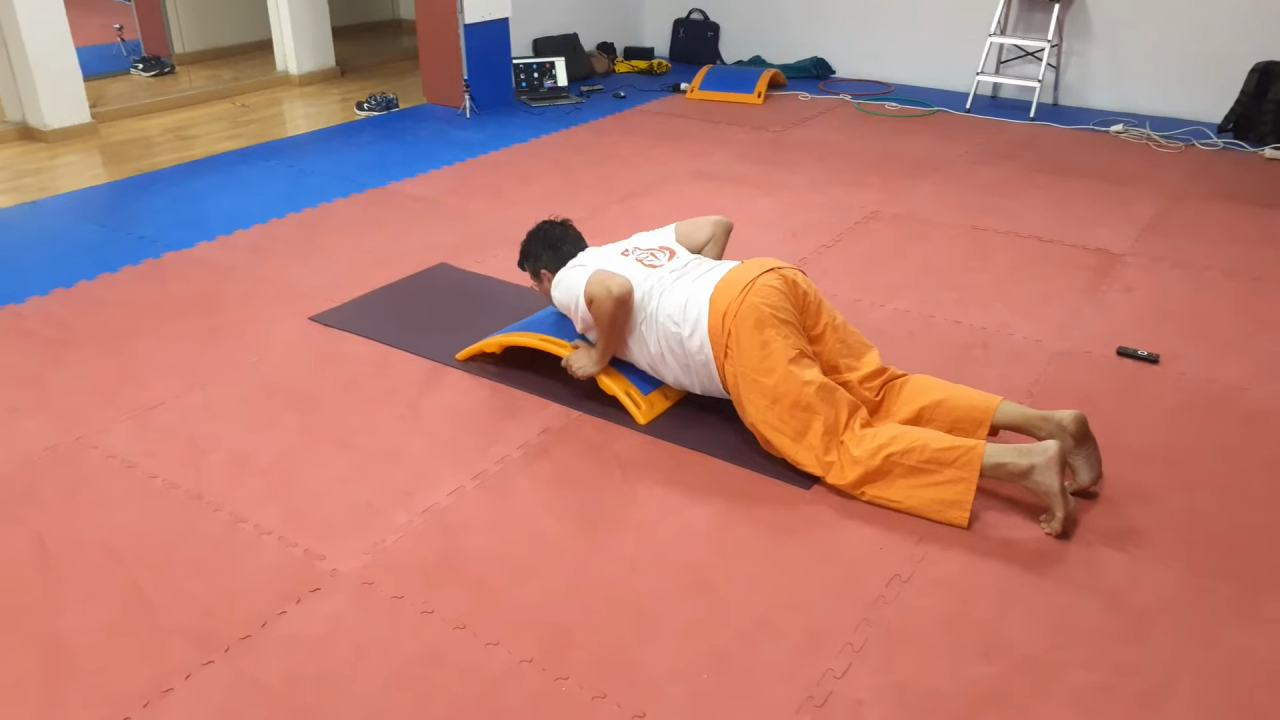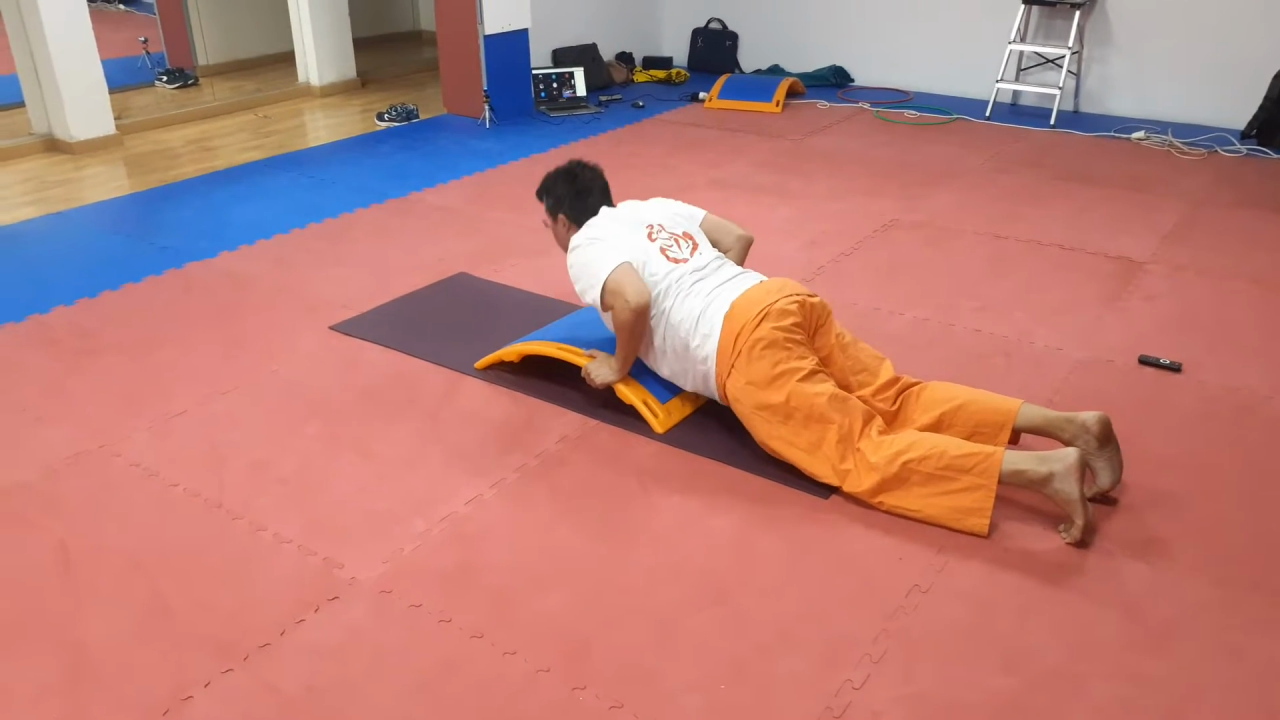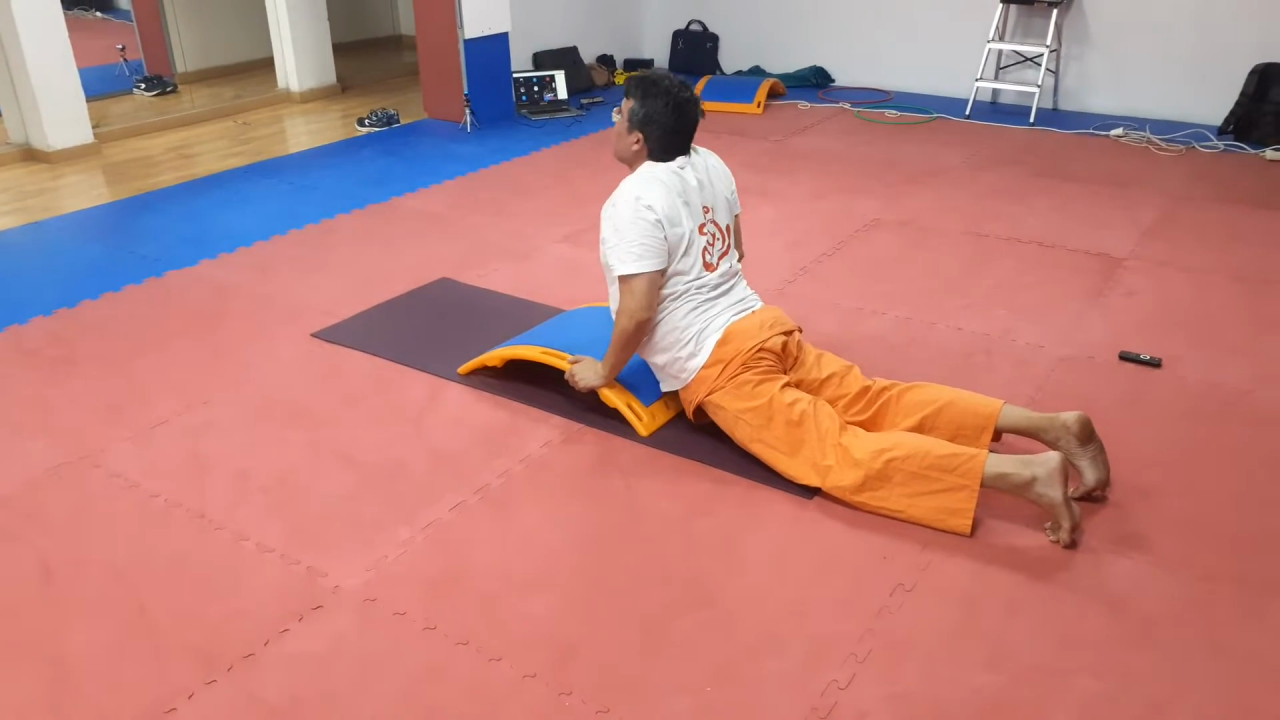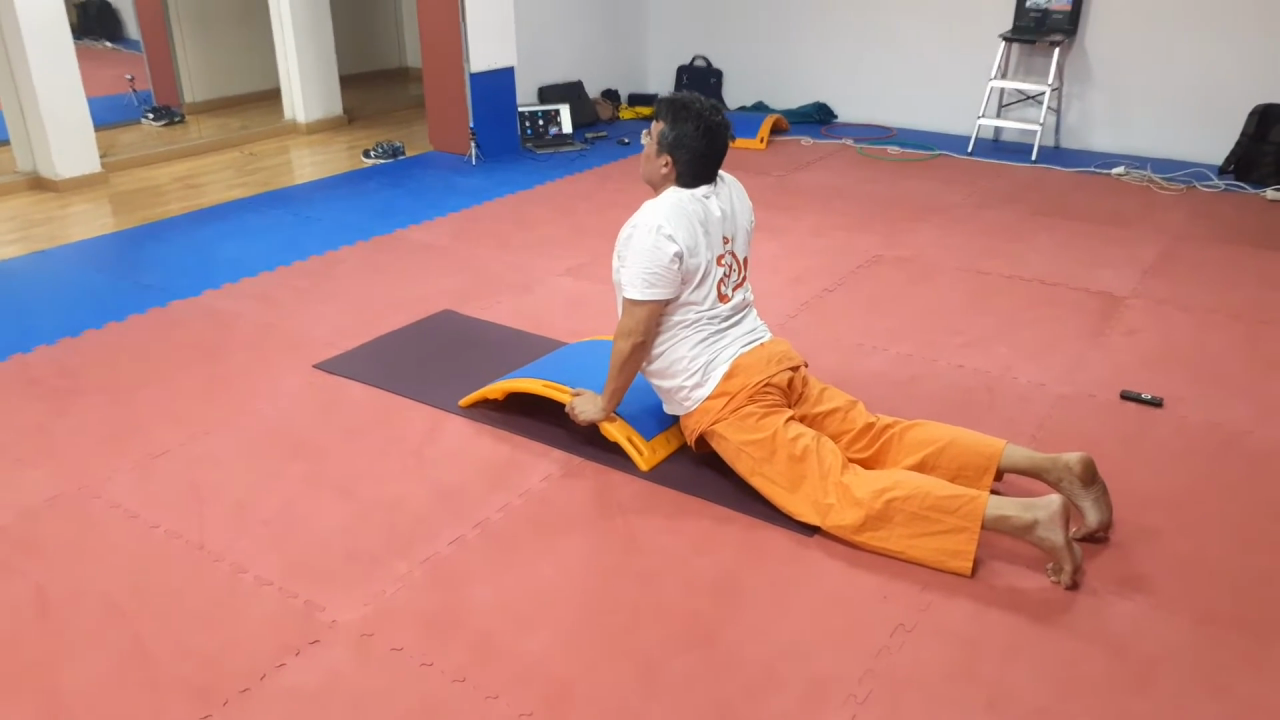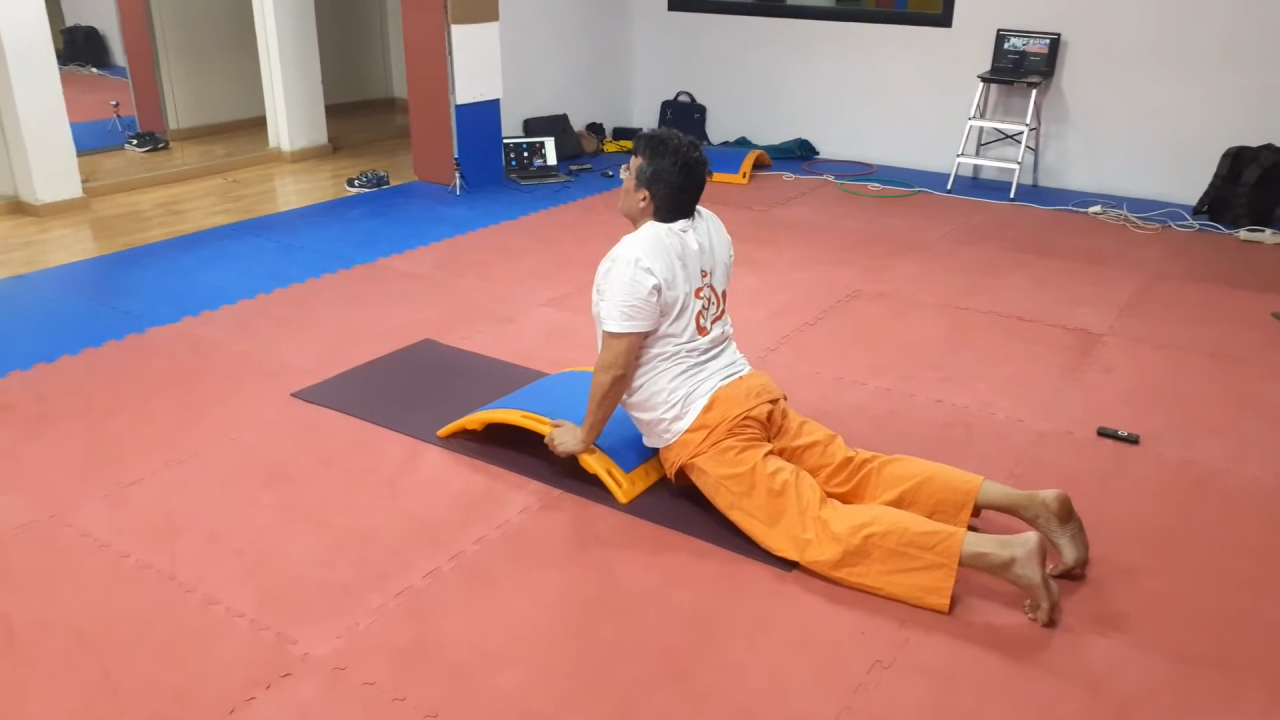
dt=1s
person 1, frame 1
left shoulder: (569, 282)
right shoulder: (631, 245)
left elbow: (613, 291)
right elbow: (718, 224)
left wrist: (600, 357)
left hip: (739, 321)
right hip: (769, 277)
left knee: (843, 447)
right knee: (883, 393)
left ankle: (1027, 463)
right ankle: (1048, 422)
person 1, frame 2
left shoulder: (585, 248)
right shoulder: (654, 207)
left elbow: (634, 301)
right elbow: (739, 238)
left wrist: (620, 366)
left hip: (744, 346)
right hip: (780, 300)
left knee: (860, 454)
right knee: (899, 401)
left ankle: (1044, 469)
right ankle: (1071, 425)
person 1, frame 3
left shoulder: (632, 202)
right shoulder: (709, 164)
left elbow: (639, 311)
left wrist: (605, 371)
left hip: (719, 367)
right hip: (762, 327)
left knee: (839, 456)
right knee: (880, 403)
left ankle: (1025, 474)
right ankle: (1053, 425)
person 1, frame 4
left shoulder: (652, 228)
right shoulder: (730, 192)
left elbow: (634, 334)
left wrist: (605, 403)
left hip: (723, 396)
right hip: (767, 358)
left knee: (839, 494)
right knee: (882, 440)
left ankle: (1028, 516)
right ankle: (1055, 466)
person 1, frame 5
left shoulder: (631, 261)
right shoulder: (708, 226)
left elbow: (614, 367)
left wrist: (584, 435)
left hip: (702, 429)
right hip: (745, 391)
left knee: (817, 528)
right knee: (860, 475)
left ankle: (1005, 553)
right ankle: (1031, 502)
